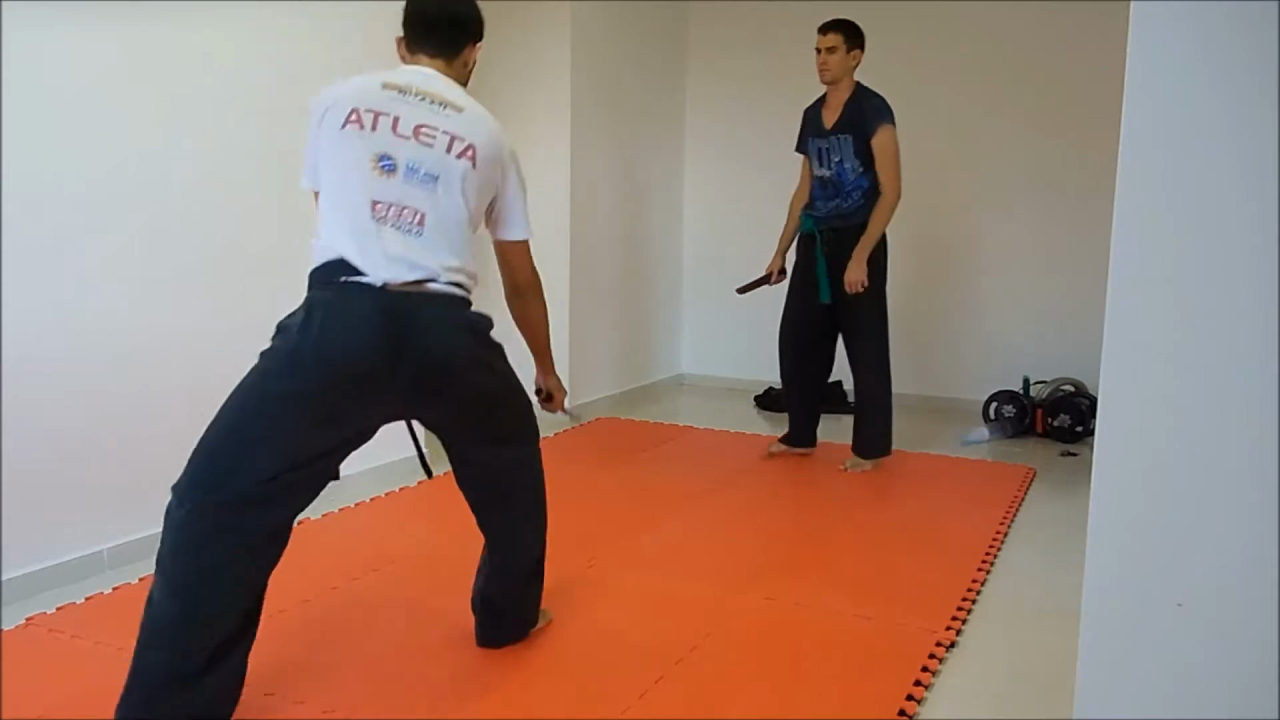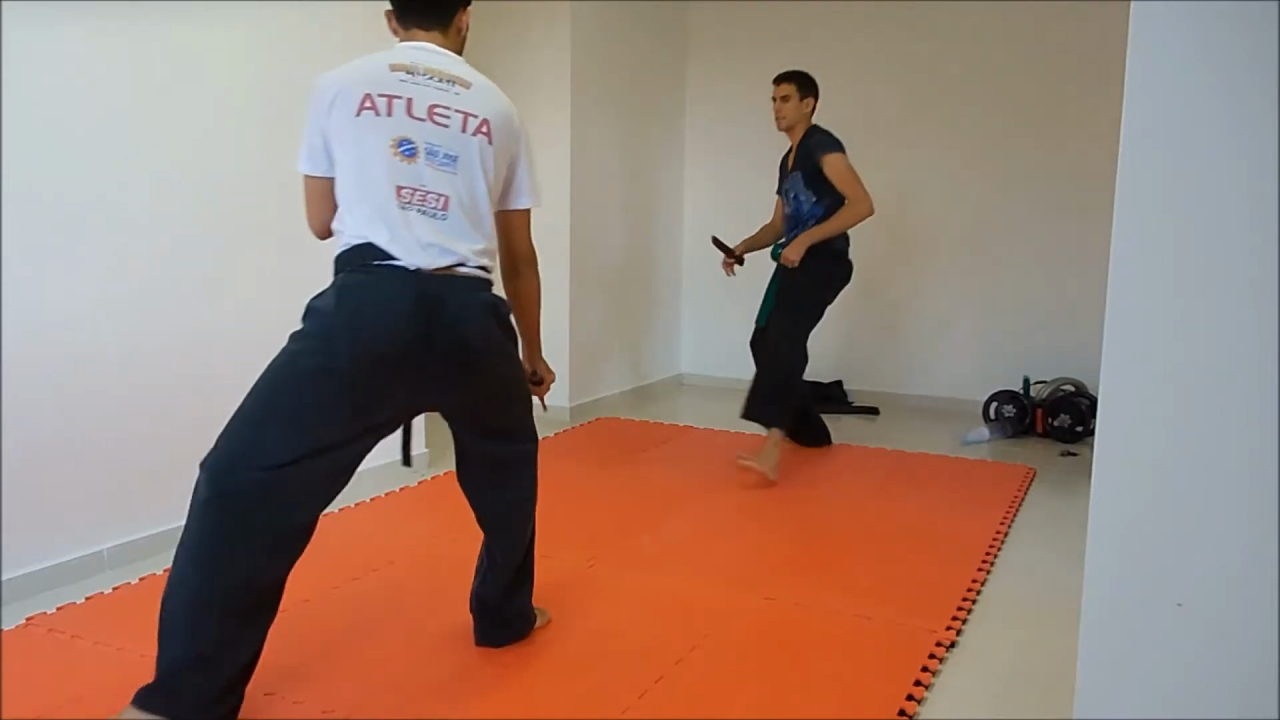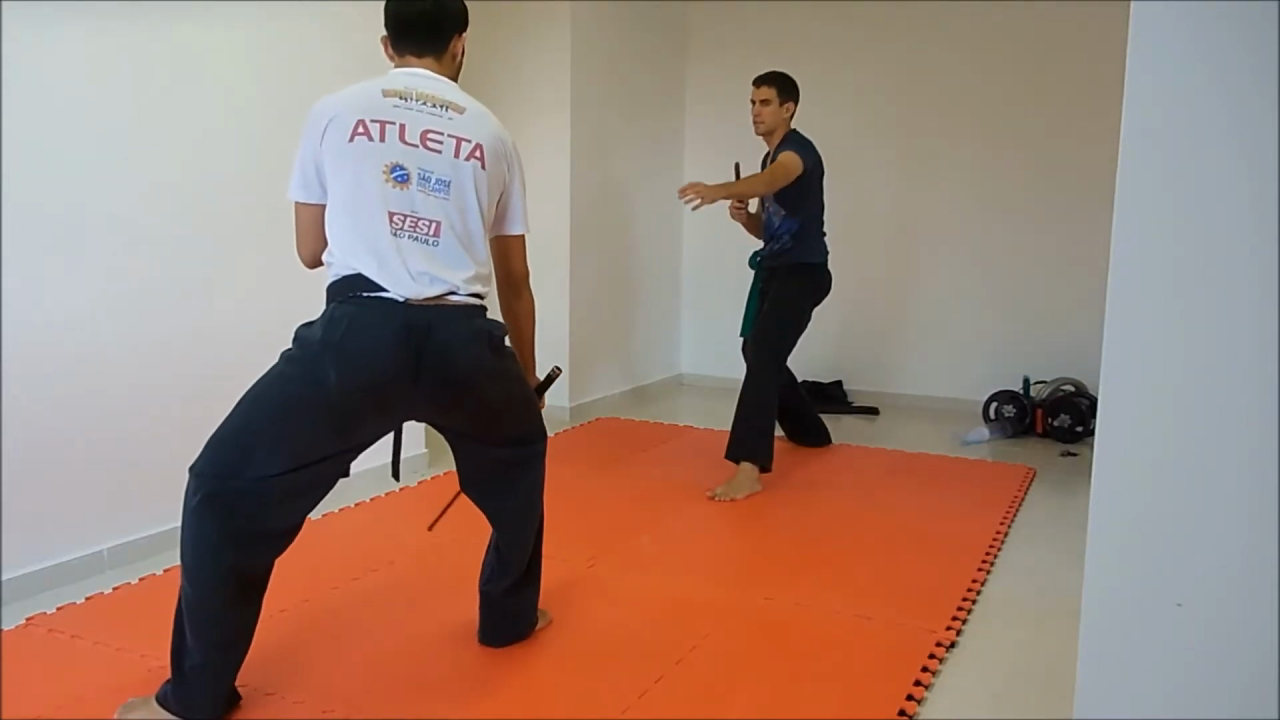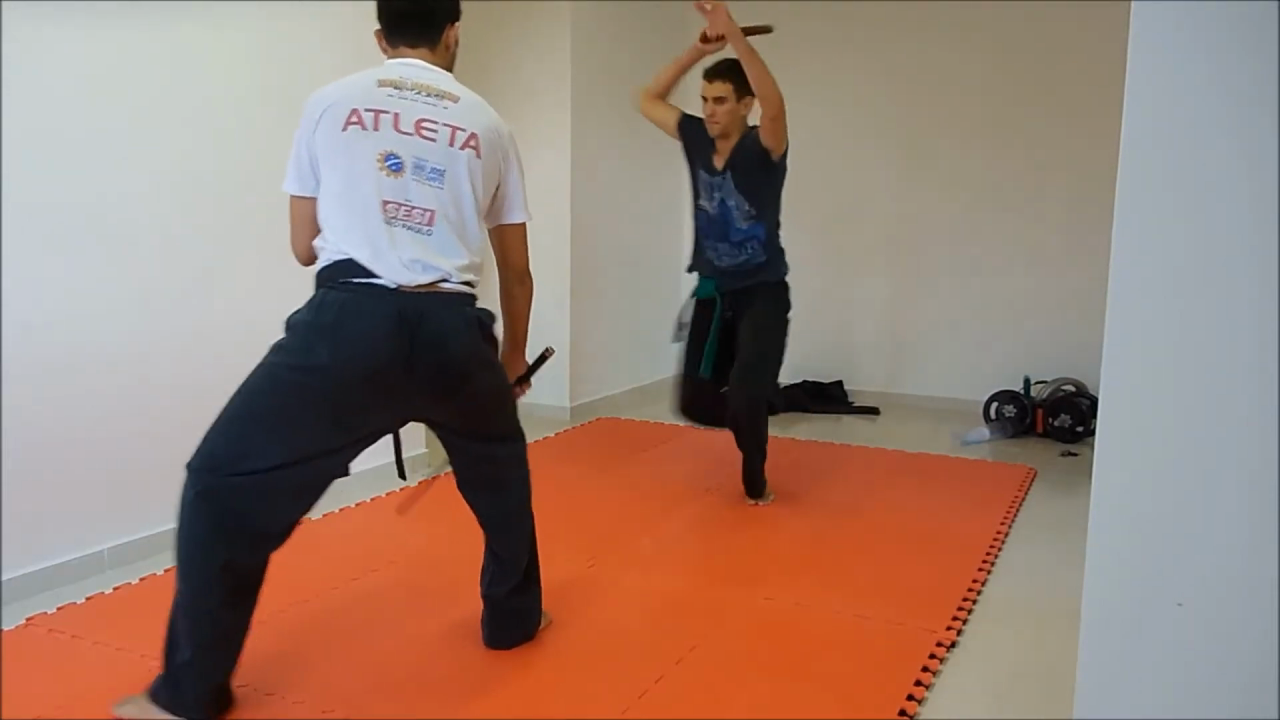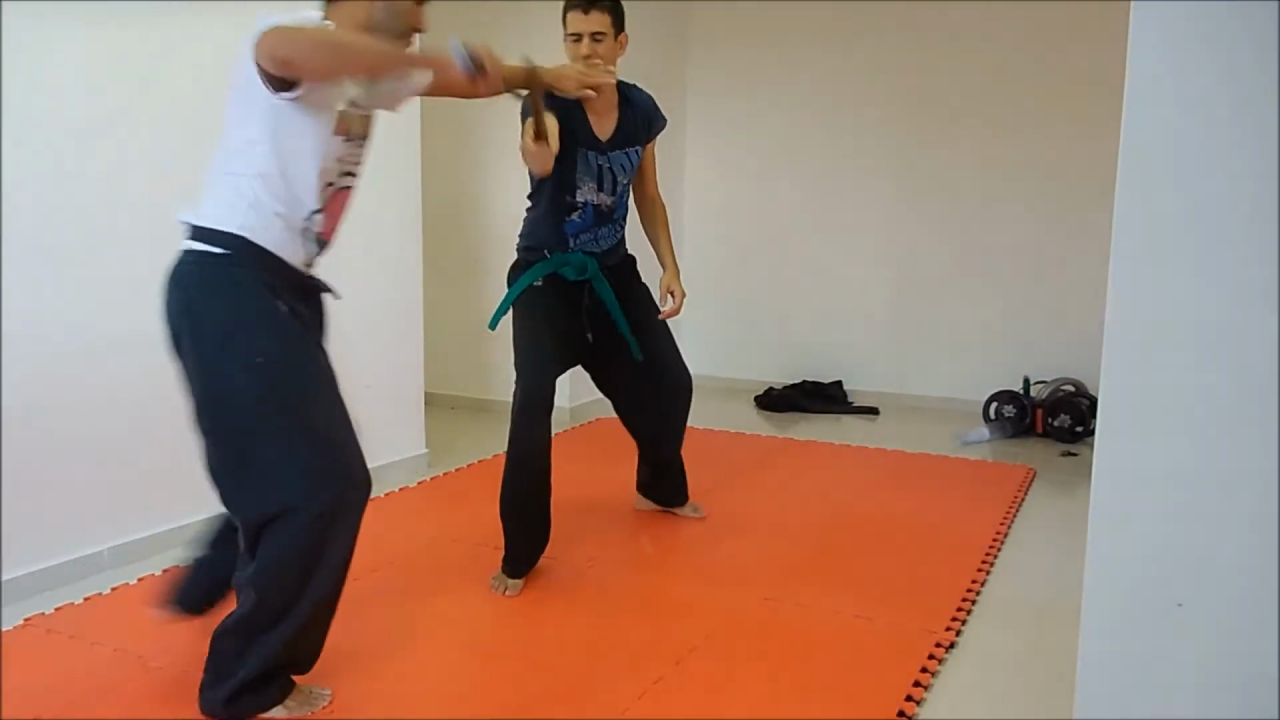
dt=1s
person 1, frame 1
left shoulder: (337, 101)
right shoulder: (487, 134)
right elbow: (521, 281)
right wrist: (546, 371)
left hip: (338, 322)
right hip: (440, 332)
left knee: (219, 497)
right knee: (508, 457)
right ankle: (507, 615)
person 1, frame 2
left shoulder: (342, 84)
right shoulder: (496, 106)
left elbow: (322, 221)
right elbow: (518, 255)
right wrist: (530, 353)
left hip: (368, 309)
right hip: (466, 315)
left knee: (248, 481)
right knee: (507, 456)
right ankle: (505, 614)
person 1, frame 3
left shoulder: (335, 112)
right shoulder: (491, 132)
left elbow: (311, 250)
right elbow: (513, 278)
right wrist: (526, 378)
left hip: (359, 335)
right hip: (458, 341)
left knee: (228, 487)
right knee: (517, 452)
right ankle: (510, 614)
person 1, frame 4
left shoulder: (330, 103)
right shoulder: (487, 123)
left elbow: (305, 245)
right elbow: (516, 269)
right wrist: (513, 356)
left hip: (349, 321)
right hip: (449, 329)
left knee: (229, 483)
right knee: (498, 464)
right ankle: (513, 615)
person 1, frame 5
left shoulder: (360, 66)
left elbow: (450, 79)
left wrist: (541, 76)
right wrist: (474, 73)
left hip: (255, 291)
right hip: (233, 290)
left knee: (296, 477)
right knee: (323, 488)
left ankle: (207, 594)
person 2, frame 1
left shoulder: (873, 111)
right shoulder: (811, 115)
left elbow: (890, 191)
left wrist: (861, 256)
right wrist: (781, 250)
left hip: (856, 243)
right hip: (815, 243)
left knee: (865, 347)
right knee: (798, 339)
left ankle: (870, 447)
right ankle: (801, 435)
person 2, frame 2
left shoulder: (822, 146)
right shoulder: (788, 159)
left elbow: (862, 205)
left wrist: (805, 240)
right wrist: (743, 247)
left hip: (822, 260)
right hip: (796, 260)
left knee: (783, 334)
right knee: (766, 342)
left ankle: (774, 442)
right ankle: (809, 433)
person 2, frame 3
left shoulder: (797, 151)
right shoulder: (771, 157)
left elbow: (765, 184)
left wrist: (717, 191)
right wrist: (745, 217)
left hip: (802, 272)
right hip: (775, 270)
left knee: (762, 354)
right knee: (761, 354)
left ankle: (749, 470)
right ankle: (811, 432)
person 2, frame 4
left shoulder: (765, 147)
right shoulder: (697, 137)
left elbow: (773, 103)
right elbow: (647, 100)
right wrist: (697, 53)
left hip: (762, 293)
right hip: (713, 293)
left knee: (749, 393)
right knee: (696, 399)
left ankle: (754, 483)
right ankle: (747, 424)
person 2, frame 5
left shoulder: (641, 110)
right shoulder: (551, 104)
left elbow: (647, 197)
right elbow: (544, 140)
left wrist: (669, 267)
right wrist: (538, 149)
left hip: (612, 271)
right hip: (545, 276)
left knee: (666, 383)
right knee: (532, 407)
left ankle: (660, 490)
right ankle: (520, 555)
